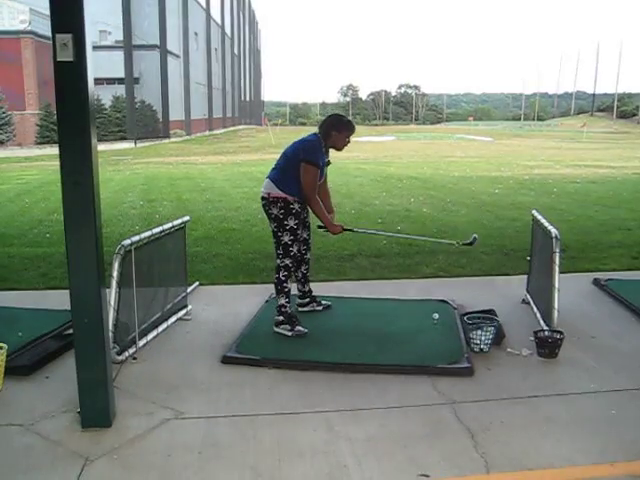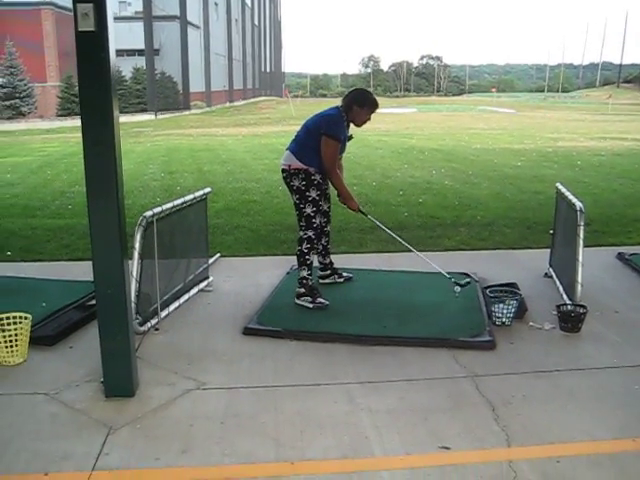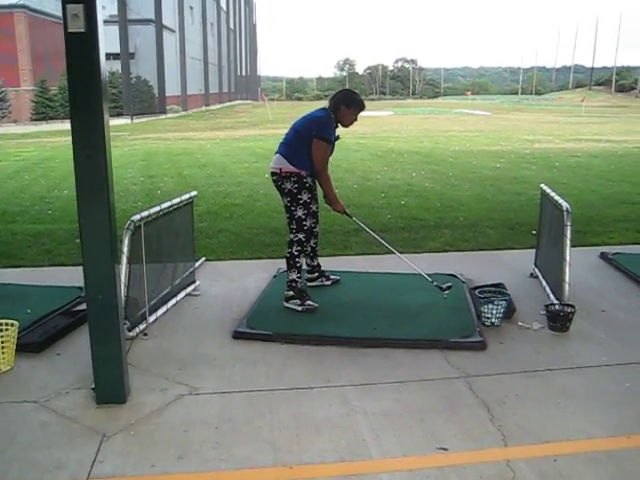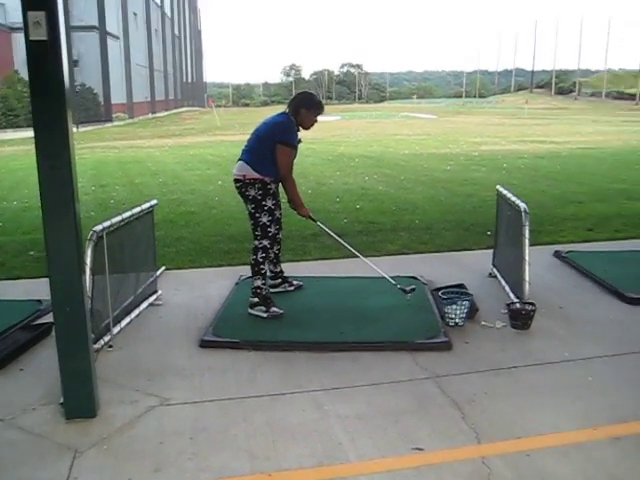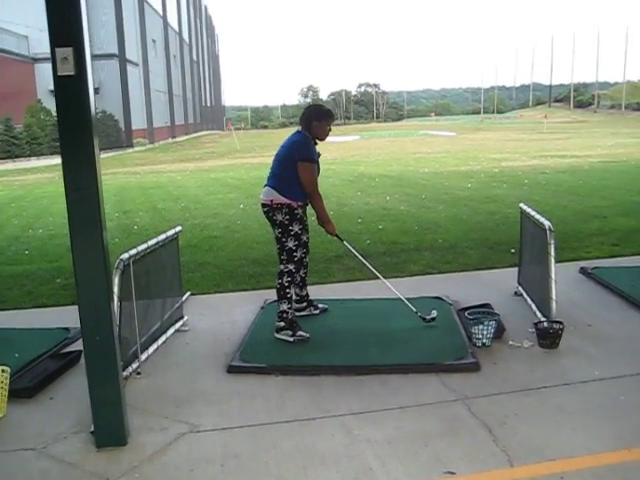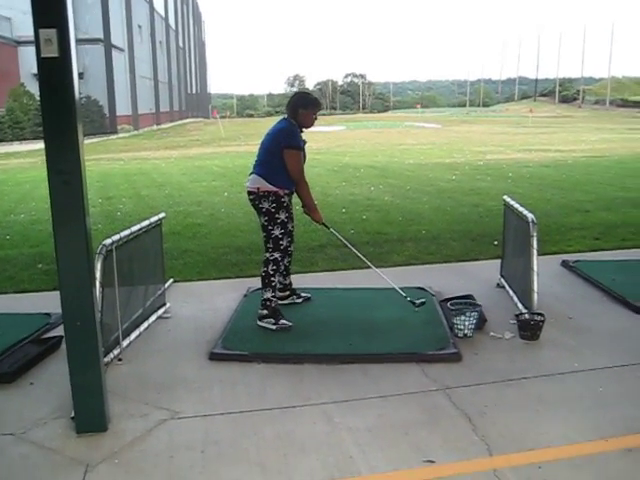
dt=0.7s
person 1, frame 1
left shoulder: (320, 148)
right shoulder: (312, 148)
left elbow: (321, 187)
right elbow: (310, 194)
left wrist: (331, 213)
right wrist: (329, 223)
left hip: (293, 199)
right hip: (279, 200)
left knee: (302, 249)
right knee: (287, 254)
left ankle: (305, 299)
right ankle: (283, 317)
person 1, frame 2
left shoulder: (340, 120)
right shoulder: (334, 122)
left elbow: (336, 161)
right elbow: (330, 168)
left wrist: (342, 191)
right wrist: (348, 197)
left hip: (312, 170)
right hip: (299, 171)
left knee: (323, 221)
right knee: (310, 226)
left ankle: (326, 270)
right ankle: (304, 289)
person 1, frame 3
left shoulder: (324, 119)
right shoulder: (324, 123)
left elbow: (319, 166)
right elbow: (320, 169)
left wrist: (328, 195)
right wrist: (334, 200)
left hip: (299, 173)
right hip: (289, 174)
left knee: (311, 223)
right knee: (300, 229)
left ankle: (314, 273)
right ankle: (293, 291)
person 1, frame 4
left shoulder: (283, 122)
right shoulder: (286, 128)
left elbow: (280, 170)
right elbow: (286, 174)
left wrist: (292, 199)
right wrist: (299, 205)
left hip: (260, 179)
right hip: (253, 180)
left knee: (274, 230)
right knee: (265, 235)
left ankle: (276, 278)
right ankle: (258, 298)
person 1, frame 5
left shoulder: (301, 141)
right shoulder: (304, 146)
left elbow: (305, 188)
right elbow: (312, 190)
left wrist: (320, 216)
right wrist: (326, 221)
left hip: (289, 205)
right hip: (282, 206)
left knee: (301, 254)
right knee: (290, 260)
left ankle: (301, 302)
right ankle: (284, 322)
person 1, frame 6
left shoulder: (287, 128)
right shoulder: (289, 133)
left elbow: (291, 176)
right elbow: (298, 178)
left wrist: (305, 203)
right wrist: (312, 208)
left hip: (274, 192)
right hip: (267, 193)
left knee: (285, 242)
right knee: (275, 248)
left ankle: (284, 290)
right ankle: (267, 310)
